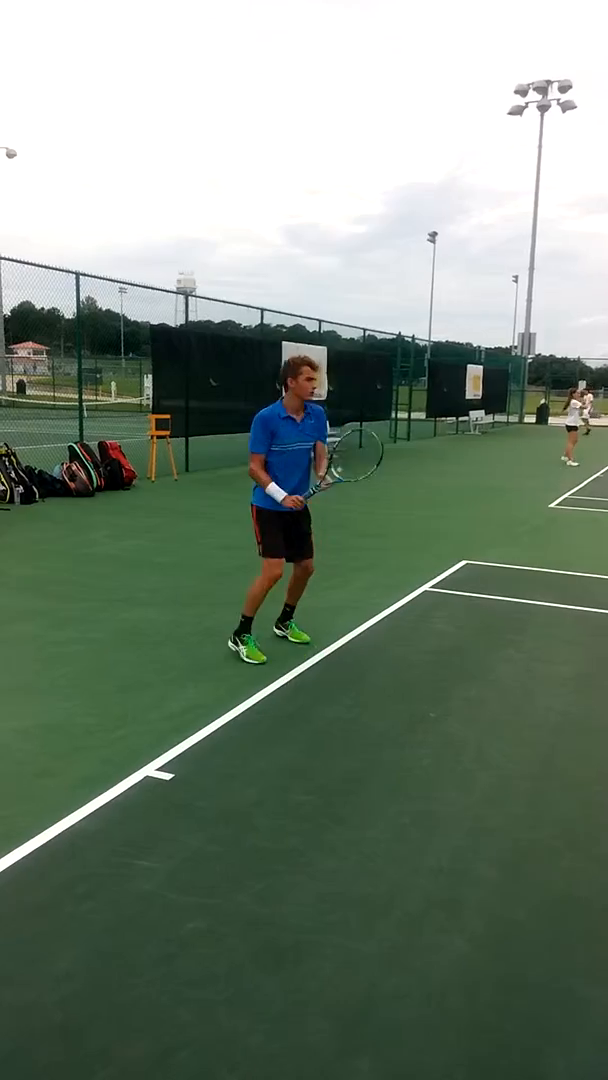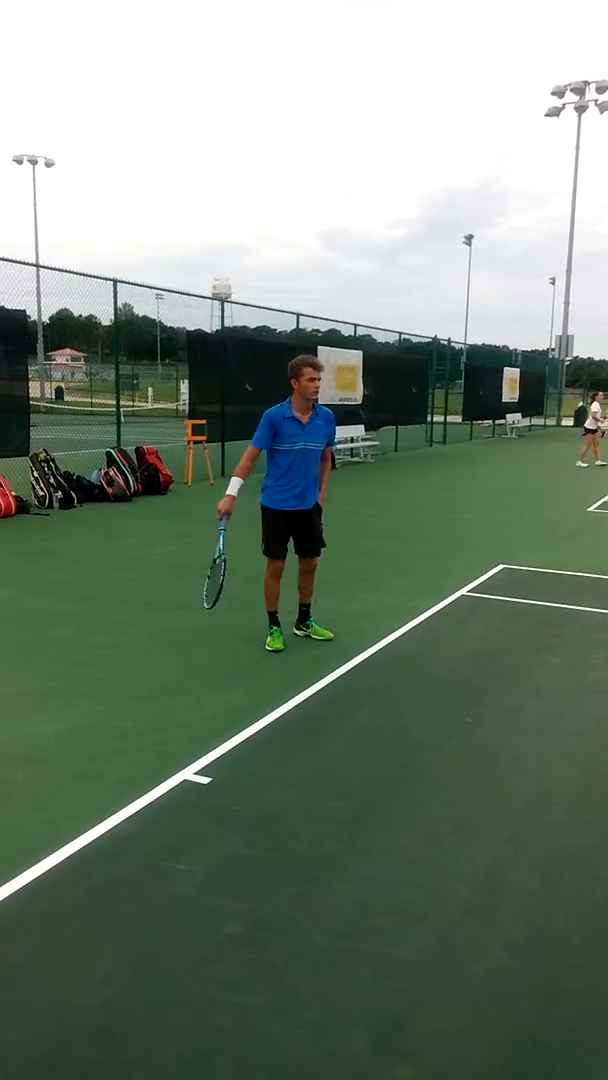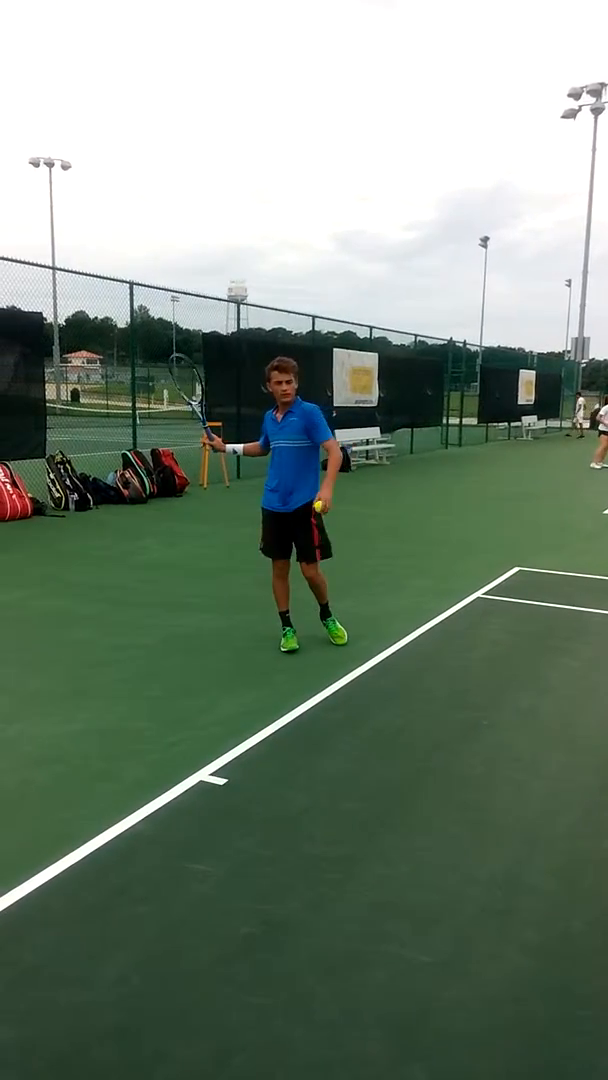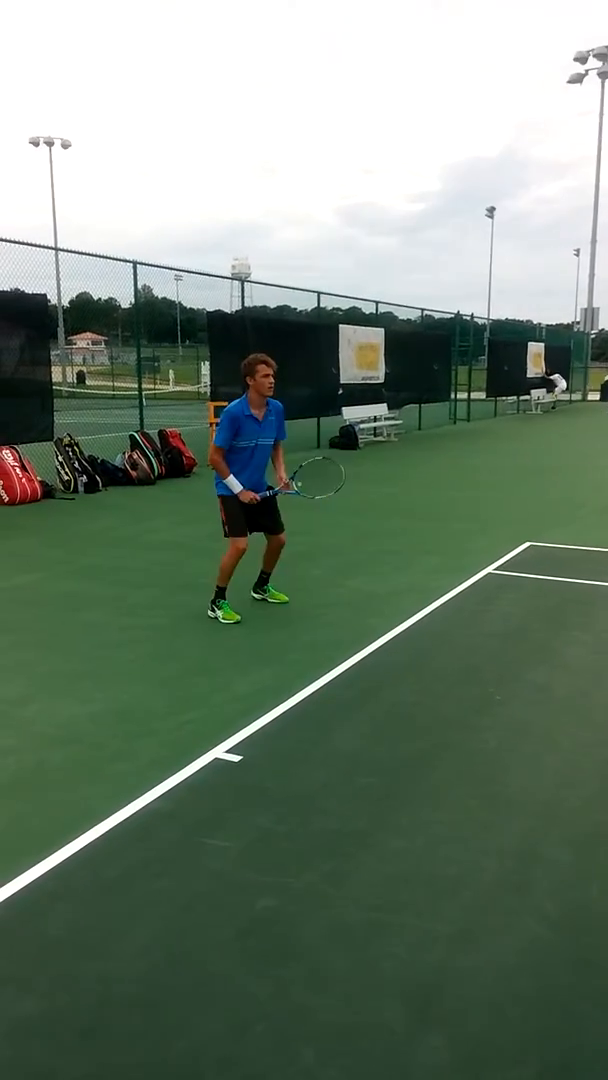
dt=1s
person 1, frame 1
left shoulder: (317, 414)
right shoulder: (266, 418)
left elbow: (320, 453)
right elbow: (254, 467)
left wrist: (323, 473)
right wrist: (282, 497)
left hip: (297, 505)
right hip: (268, 506)
left knee: (305, 567)
right knee: (273, 571)
left ankle: (284, 621)
right ankle: (242, 635)
person 1, frame 2
left shoulder: (326, 418)
right shoulder: (274, 416)
right elbow: (250, 456)
left wrist: (321, 495)
right wrist: (230, 494)
left hip: (309, 506)
right hip: (276, 505)
left knee: (309, 563)
right knee: (275, 565)
left ankle: (304, 621)
right ankle: (273, 627)
person 1, frame 3
left shoulder: (310, 412)
right shoulder: (269, 417)
left elbow: (334, 451)
left wrist: (327, 488)
right wrist: (226, 447)
left hip: (304, 505)
right hip: (273, 505)
left knee: (310, 570)
right knee: (279, 567)
left ankle: (327, 617)
right ankle: (287, 628)
person 1, frame 4
left shoulder: (277, 409)
right shoulder: (233, 413)
left elbow: (276, 447)
right elbow: (215, 457)
left wrist: (281, 473)
right wrist: (239, 490)
left hip: (260, 488)
right hip: (232, 490)
left knee: (278, 539)
right knee: (238, 545)
left ankle: (262, 585)
right ankle: (217, 601)
